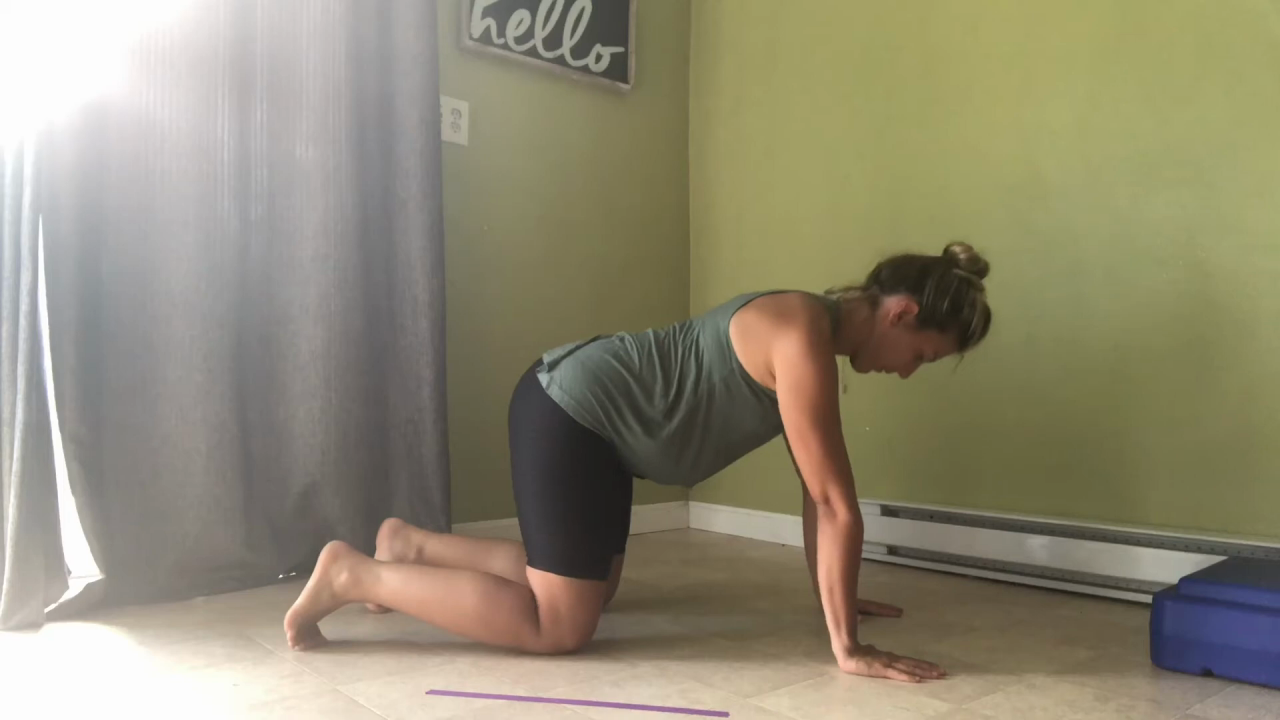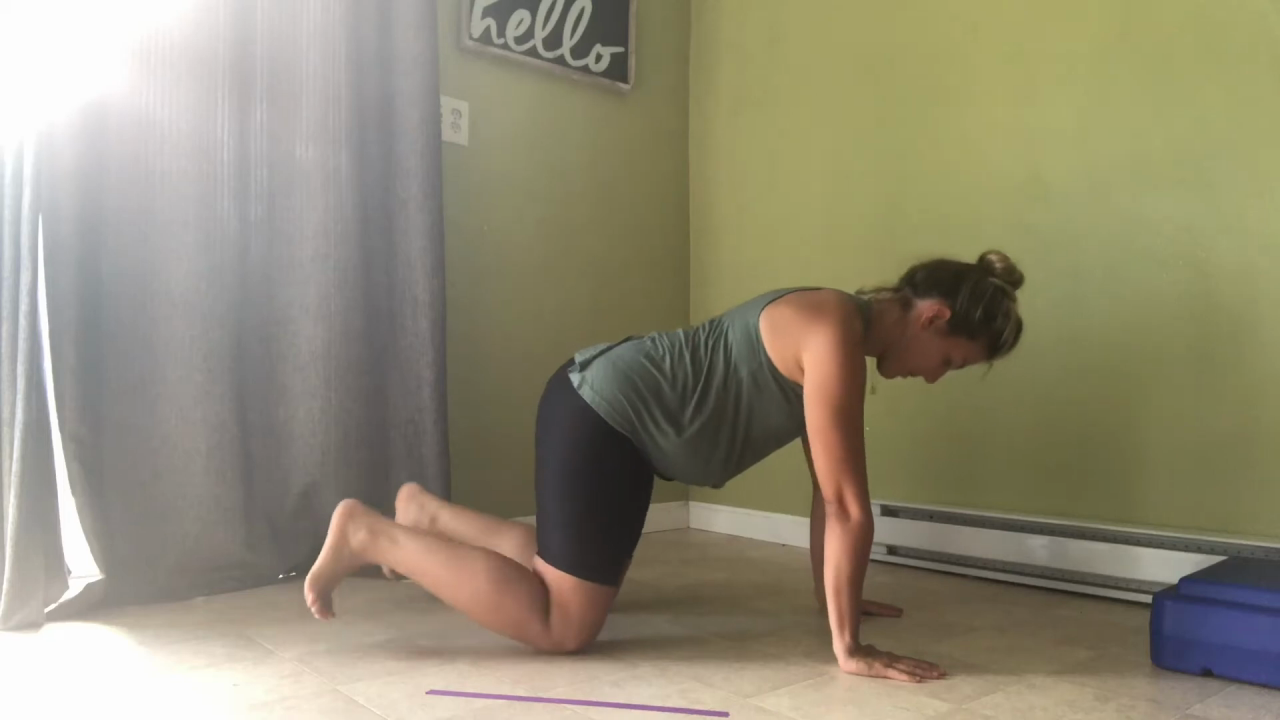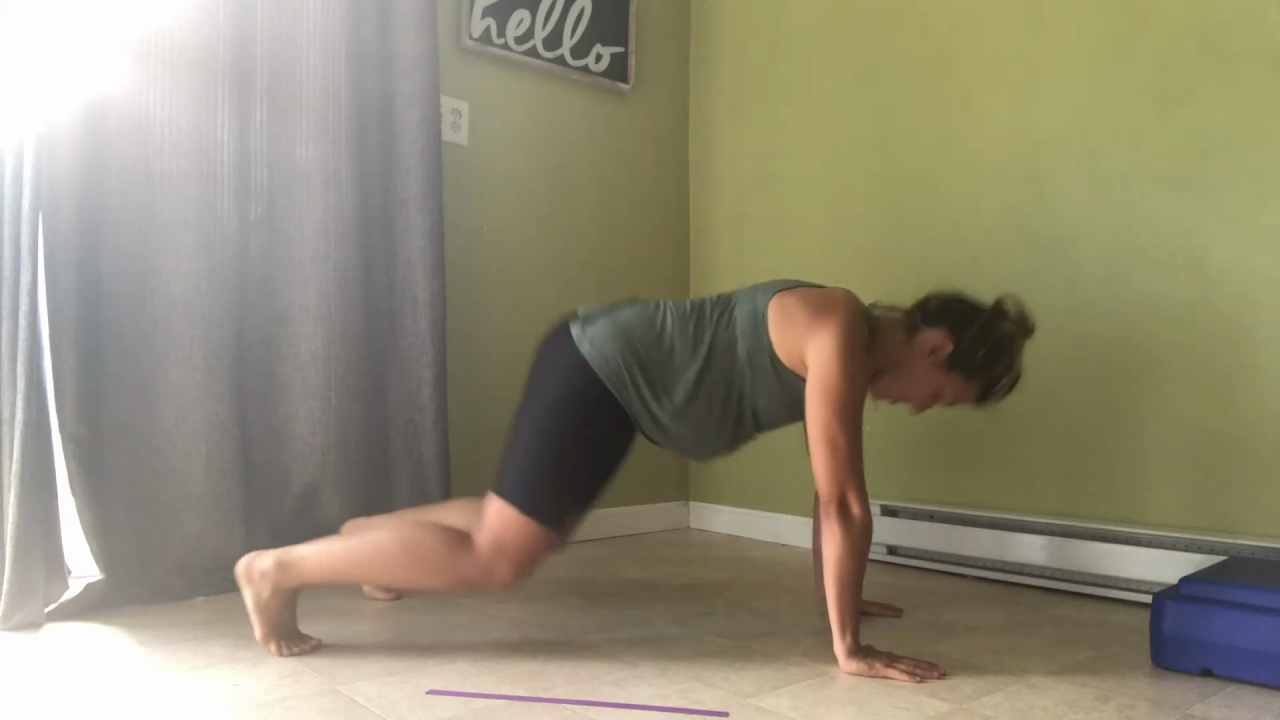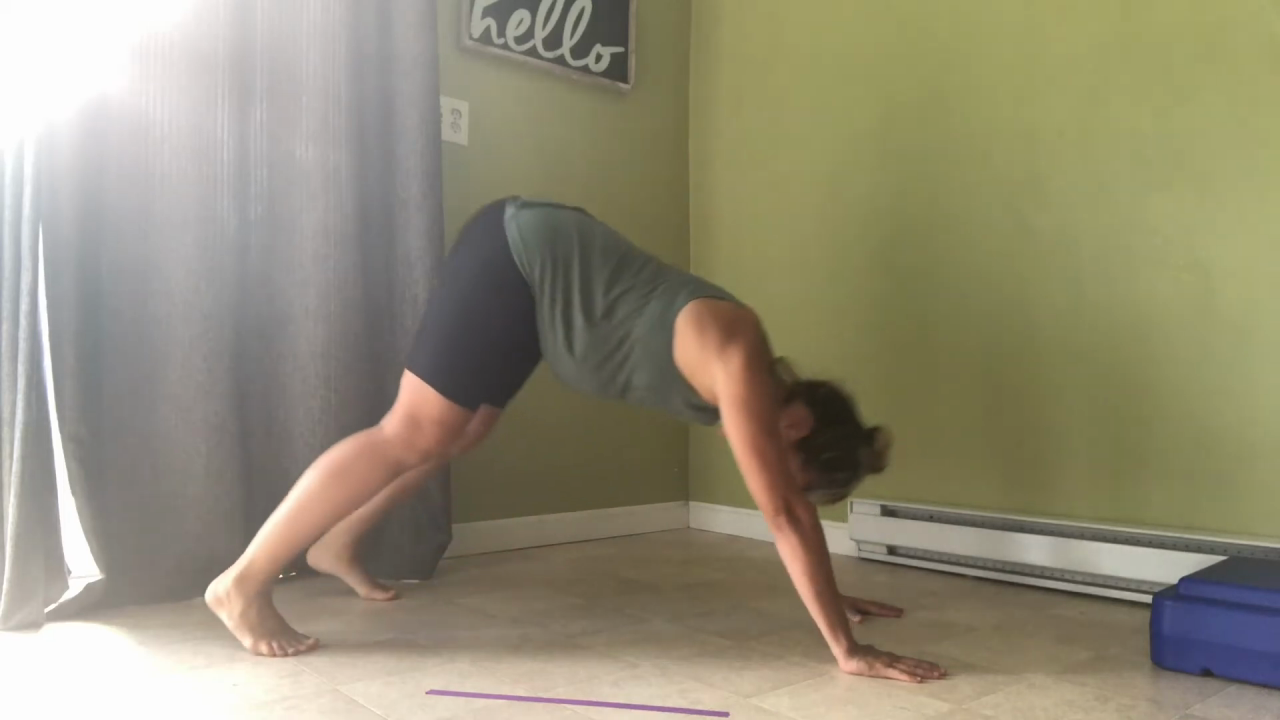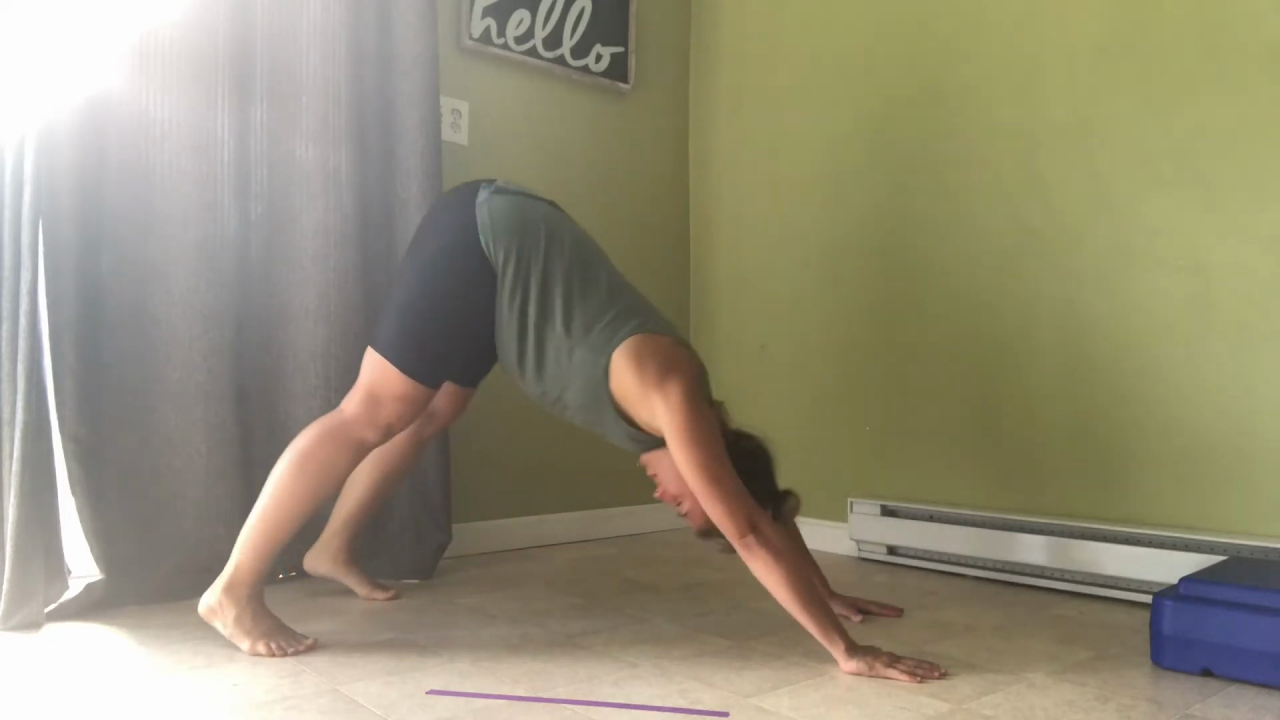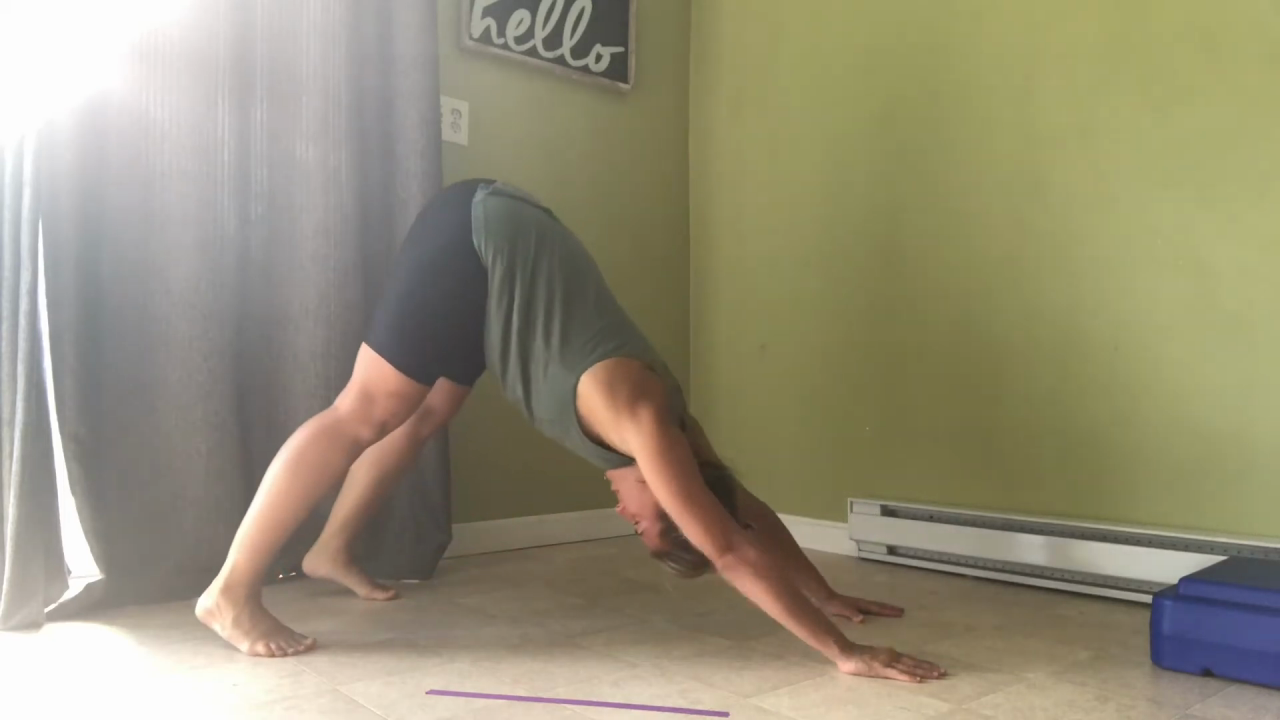
dt=0.5s
person 1, frame 1
left shoulder: (811, 331)
right shoulder: (804, 335)
left elbow: (817, 492)
right elbow: (836, 503)
left wrist: (836, 595)
right wrist: (847, 647)
left hip: (587, 416)
right hip: (569, 413)
left knee: (588, 581)
right knee: (558, 627)
left ankle: (411, 545)
right ankle: (351, 576)
person 1, frame 2
left shoulder: (838, 333)
right shoulder: (835, 333)
left elbow: (826, 491)
right elbow: (845, 503)
left wrist: (840, 598)
right wrist: (847, 646)
left hip: (612, 414)
right hip: (600, 411)
left knee: (573, 574)
right knee: (562, 626)
left ankle: (430, 512)
right ankle: (369, 536)
person 1, frame 3
left shoulder: (843, 341)
right shoulder: (842, 332)
left elbow: (829, 496)
right elbow: (843, 503)
left wrist: (838, 596)
right wrist: (846, 645)
left hip: (606, 373)
right hip: (598, 369)
left knee: (530, 528)
right knee: (496, 557)
left ankle: (366, 534)
right ankle: (279, 568)
person 1, frame 4
left shoulder: (755, 383)
right shoulder: (734, 361)
left elbow: (790, 501)
right elbow: (784, 514)
left wrist: (832, 597)
right wrist: (847, 648)
left hip: (534, 262)
right hip: (515, 256)
left knee: (458, 433)
right knee: (410, 435)
left ankle: (336, 546)
right ankle: (242, 585)
person 1, frame 5
left shoulder: (682, 405)
right shoulder: (671, 397)
left elbow: (759, 514)
right elbow: (749, 532)
left wrist: (829, 598)
right wrist: (844, 649)
left hip: (500, 247)
right hip: (480, 239)
left knee: (429, 415)
right knee: (371, 416)
left ankle: (333, 550)
right ankle: (233, 591)
person 1, frame 6
left shoulder: (669, 427)
right shoulder: (641, 420)
left elbow: (747, 511)
right elbow: (727, 552)
left wrist: (831, 600)
right wrist: (843, 648)
left hip: (498, 243)
right hip: (473, 234)
left knee: (427, 412)
right knee: (366, 413)
left ankle: (331, 551)
right ankle: (232, 594)
